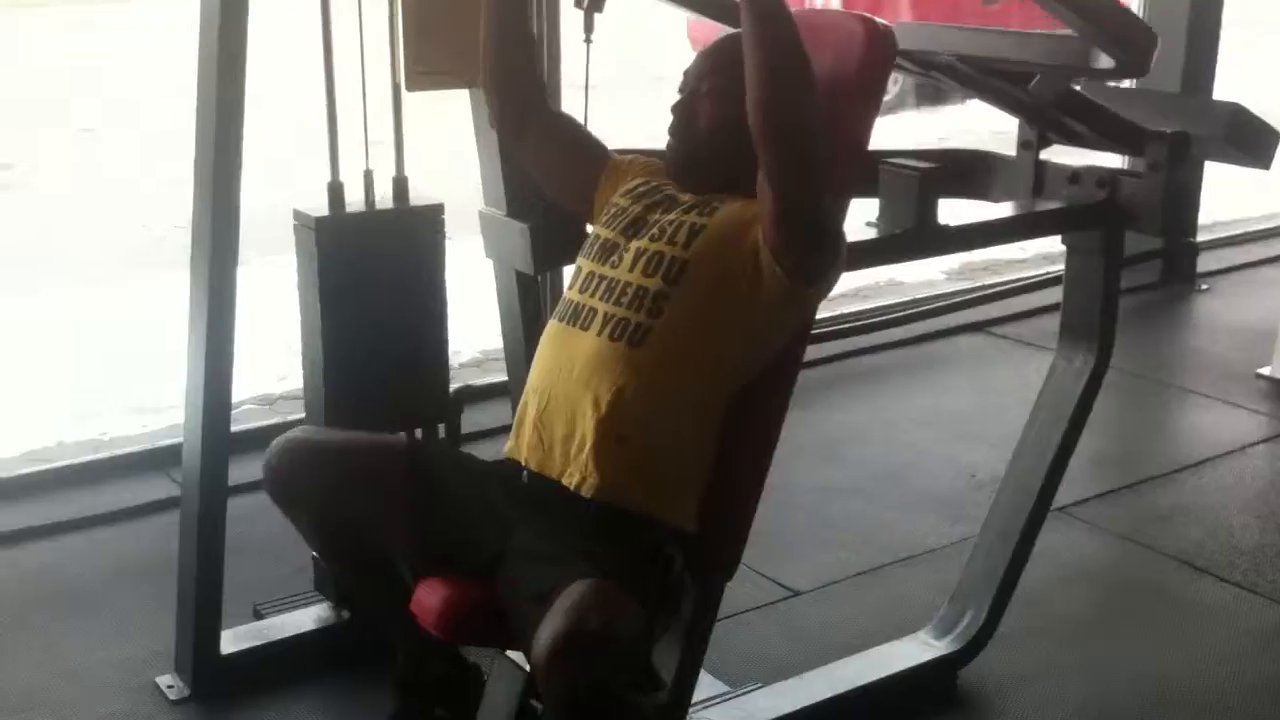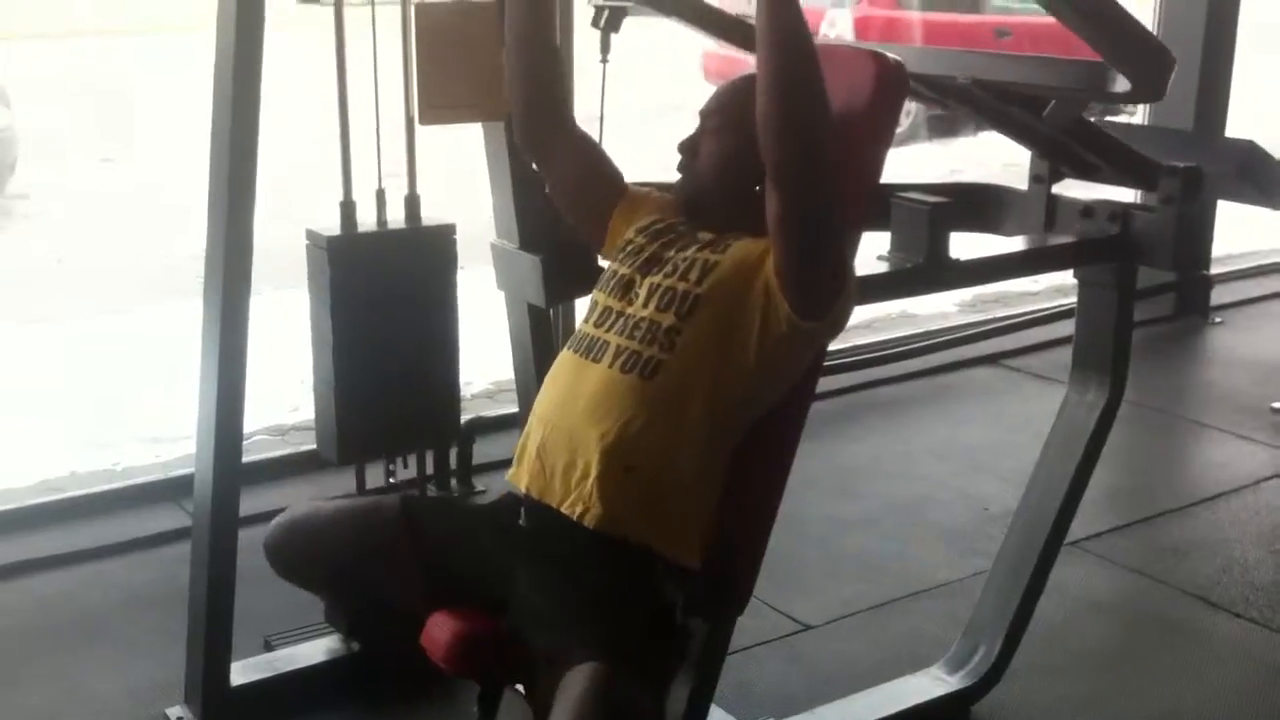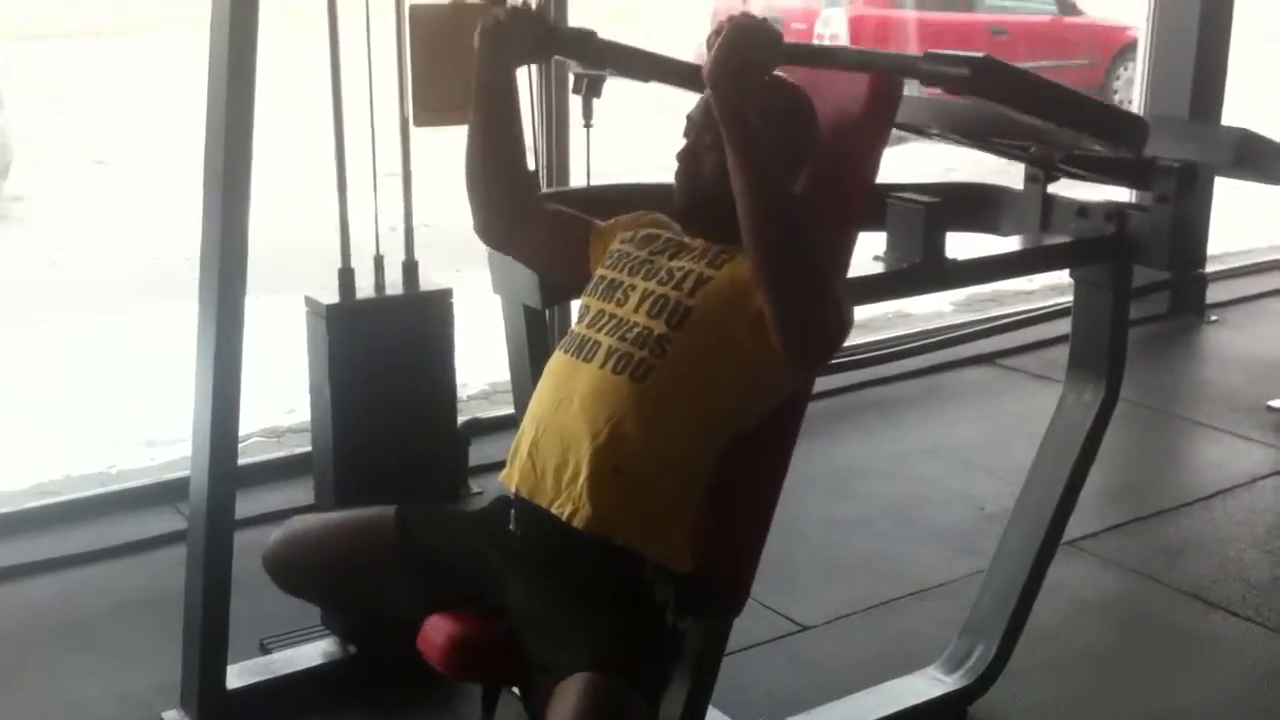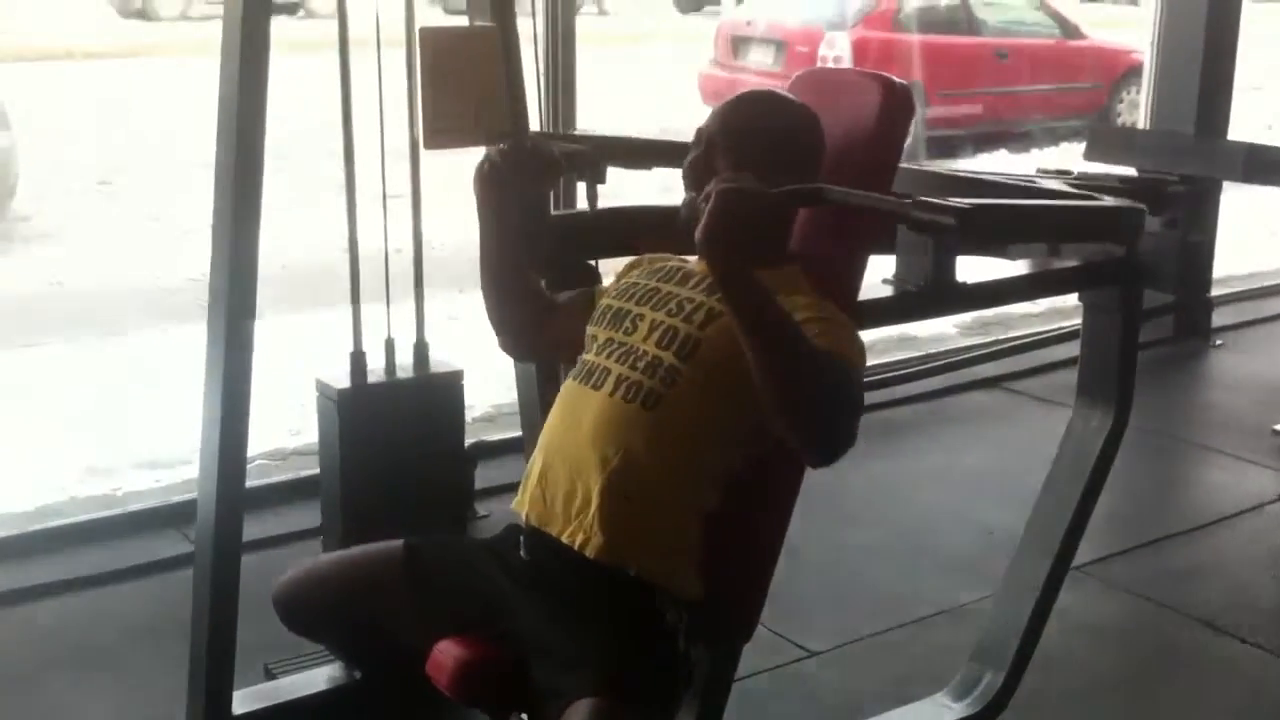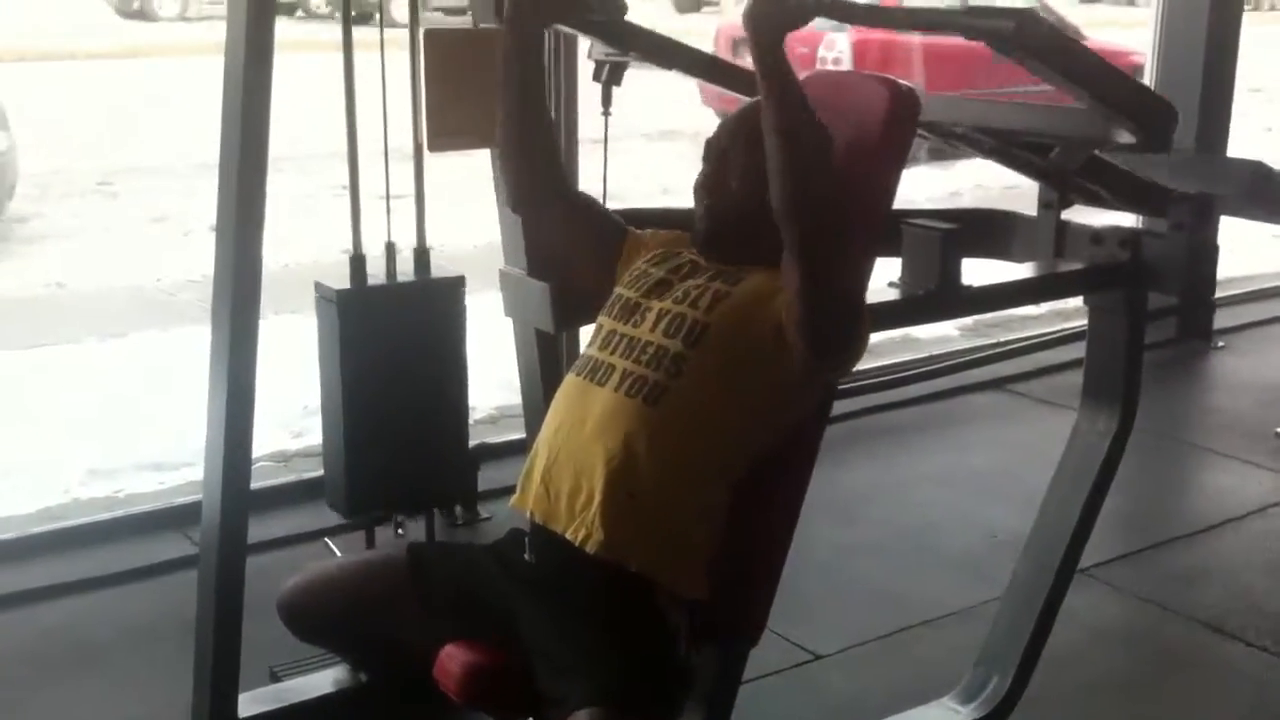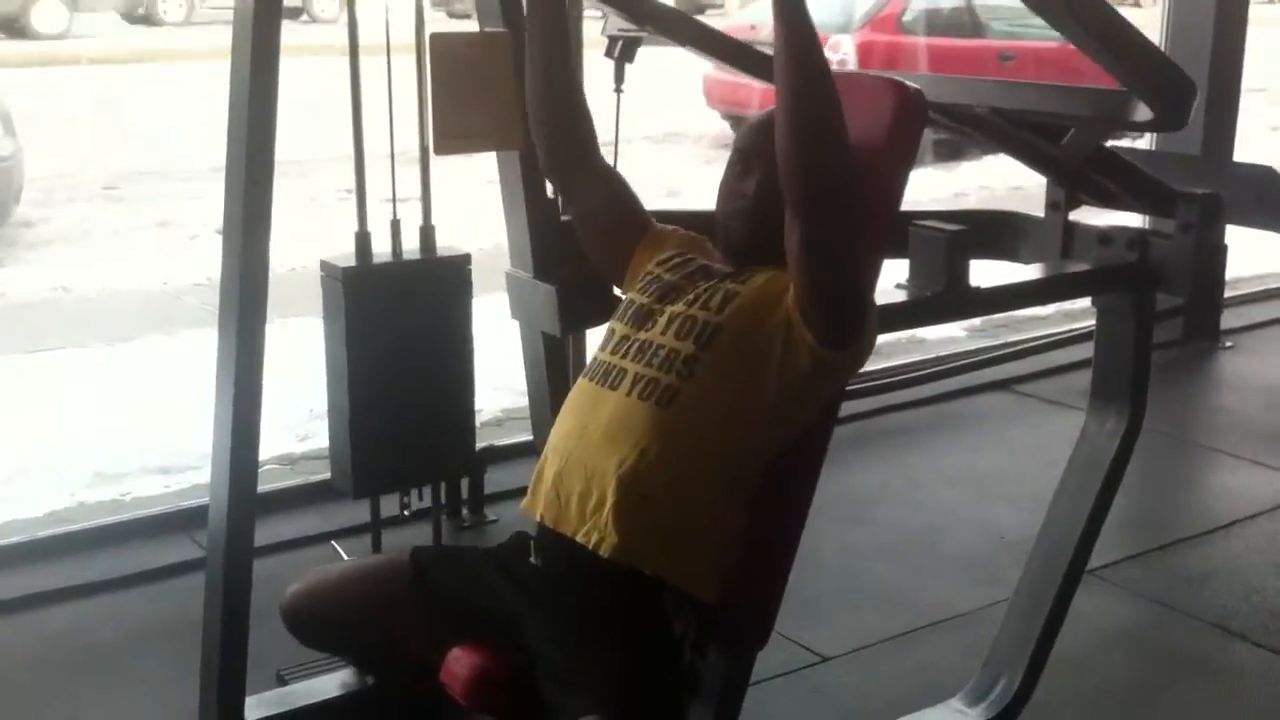
dt=0.7s
person 1, frame 1
left shoulder: (775, 236)
right shoulder: (632, 186)
left elbow: (792, 150)
right elbow: (520, 116)
left hip: (619, 532)
right hip: (510, 487)
left knee: (574, 648)
right knee: (298, 462)
right ankle: (430, 659)
person 1, frame 2
left shoulder: (787, 278)
right shoulder: (646, 223)
left elbow: (799, 164)
right elbow: (542, 129)
left hip: (623, 565)
right hip: (517, 521)
right knee: (297, 540)
person 1, frame 3
left shoulder: (773, 288)
right shoulder: (634, 239)
left elbow: (805, 325)
right elbow: (506, 219)
left wrist: (736, 104)
right wrist: (495, 69)
left hip: (617, 569)
right hip: (510, 523)
right knee: (294, 554)
person 1, frame 4
left shoulder: (800, 314)
right shoulder: (647, 270)
left elbow: (824, 436)
right elbow: (524, 333)
left wrist: (733, 275)
right wrist: (501, 207)
left hip: (629, 597)
right hip: (522, 552)
right knee: (303, 597)
person 1, frame 5
left shoulder: (791, 308)
right shoulder: (653, 258)
left elbow: (818, 239)
right elbow: (539, 197)
left hip: (632, 600)
right hip: (527, 553)
right knee: (307, 604)
person 1, frame 6
left shoulder: (811, 315)
right shoulder: (666, 260)
left elbow: (823, 199)
right elbow: (569, 161)
left hip: (640, 604)
right hip: (534, 557)
right knee: (310, 606)
